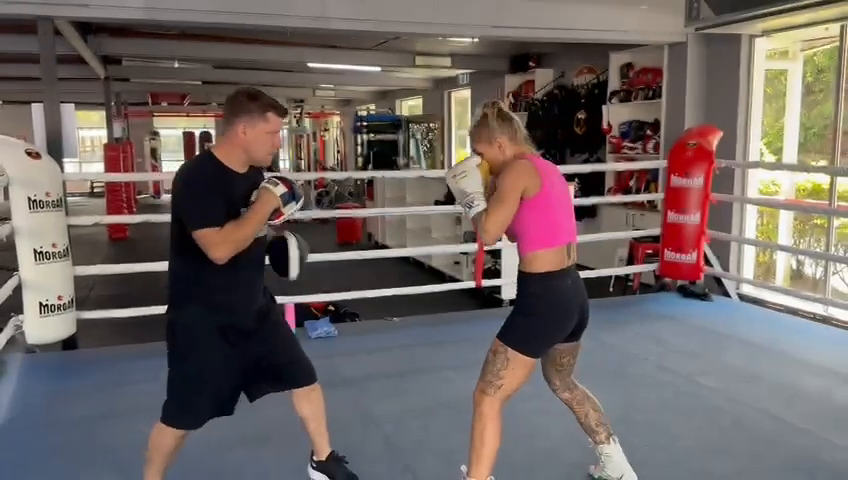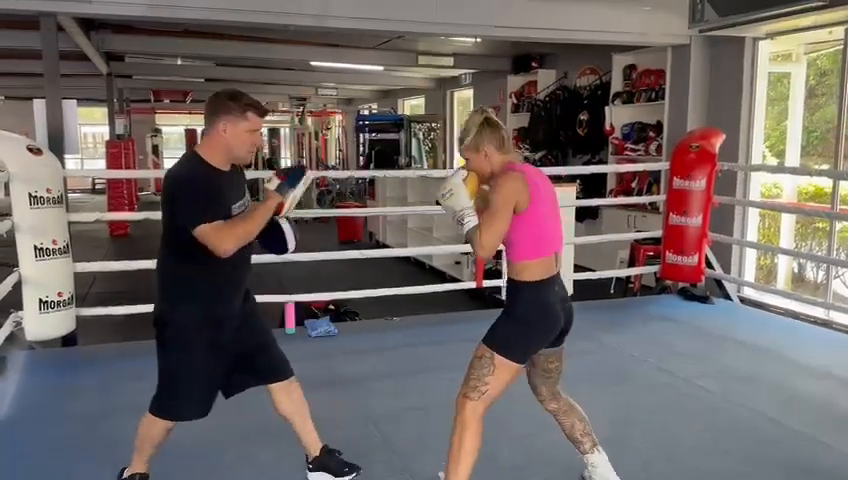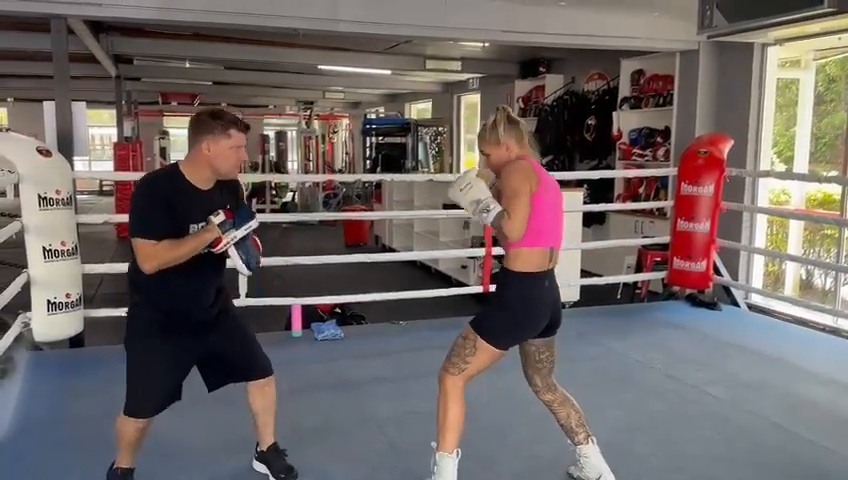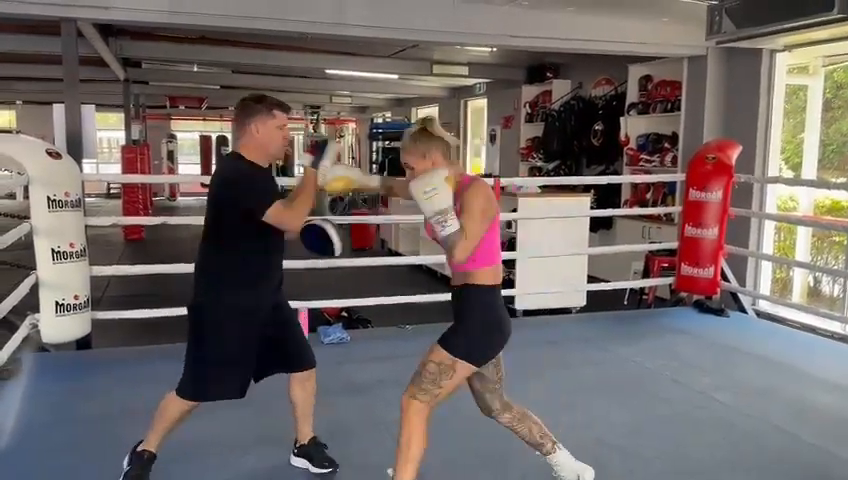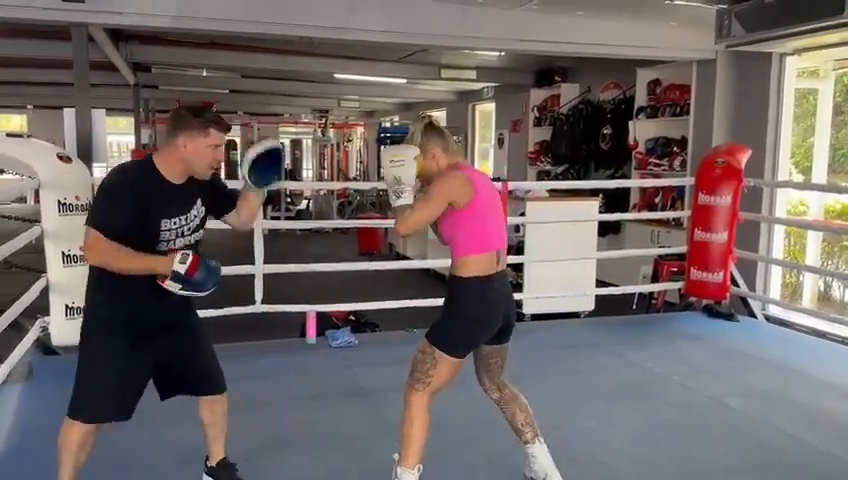
dt=1s
person 1, frame 1
left shoulder: (254, 173)
right shoulder: (197, 179)
right elbow: (220, 248)
right wrist: (267, 203)
left hip: (254, 308)
right hip: (201, 318)
left knee: (304, 379)
right knee: (181, 414)
person 1, frame 2
left shoulder: (232, 171)
right shoulder: (187, 178)
right elbow: (224, 242)
left wrist: (270, 221)
right wrist: (269, 201)
left hip: (234, 305)
right hip: (189, 314)
left knee: (280, 375)
right knee: (171, 405)
person 1, frame 3
left shoulder: (229, 188)
right shoulder: (155, 189)
left elbow: (237, 239)
right elbow: (149, 260)
left wrist: (245, 244)
right wrist: (211, 232)
left hip: (212, 308)
right hip: (157, 318)
left knee: (261, 374)
right knee: (141, 408)
person 1, frame 4
left shoulder: (257, 170)
right shoulder: (236, 174)
right elbow: (289, 221)
left wrist: (310, 225)
right wrist: (313, 175)
left hip: (264, 296)
right hip: (224, 304)
left knee: (303, 366)
right knee: (196, 390)
left ankle: (304, 445)
person 1, frame 5
left shoulder: (203, 182)
right shoulder: (126, 182)
left elbow: (242, 220)
right elbow: (96, 251)
left wrist: (255, 183)
right wrist: (167, 264)
left hip: (175, 316)
right hip: (118, 322)
left knee: (213, 390)
right knee: (88, 413)
person 2, frame 1
left shoulder: (518, 169)
right shoulder: (548, 170)
left elbow: (488, 233)
left wrist: (470, 192)
right wrist: (483, 190)
left hip: (542, 299)
right hip: (571, 294)
left knee: (488, 398)
right knee: (563, 384)
person 2, frame 2
left shoulder: (508, 182)
right shoulder: (536, 177)
left elbow: (484, 247)
left wrist: (463, 207)
right wrist: (478, 202)
left hip: (529, 306)
right hip: (556, 302)
left knee: (470, 404)
right knee: (549, 395)
person 2, frame 3
left shoulder: (517, 171)
right shoulder: (546, 179)
left elbow: (513, 230)
left wrist: (480, 202)
right wrist: (487, 202)
left hip: (518, 296)
right hip: (546, 293)
left knee: (451, 378)
right knee: (544, 385)
person 2, frame 4
left shoulder: (478, 192)
right shoulder: (445, 188)
left elbow: (460, 252)
right elbow: (392, 186)
left wrist: (438, 210)
right wrist: (353, 177)
left hip: (480, 314)
right hip: (481, 313)
left knee: (415, 404)
right knee: (496, 406)
person 2, frame 5
left shoulder: (450, 180)
right shoulder: (478, 179)
left elbow: (404, 226)
left wrist: (400, 184)
right wrist: (413, 186)
left hip: (470, 301)
right hip: (500, 296)
left knee: (417, 393)
right knee: (495, 384)
